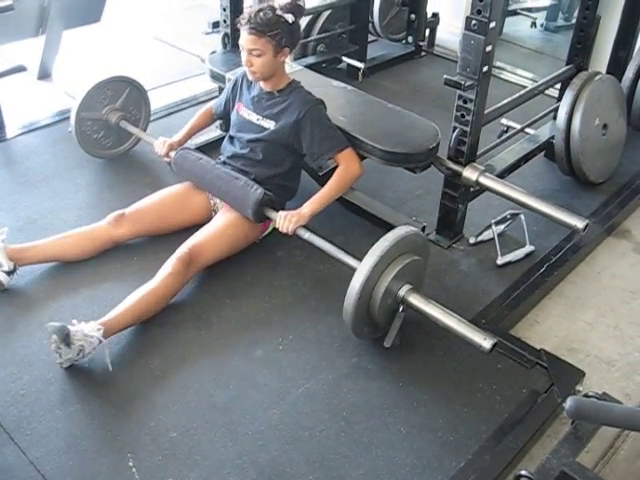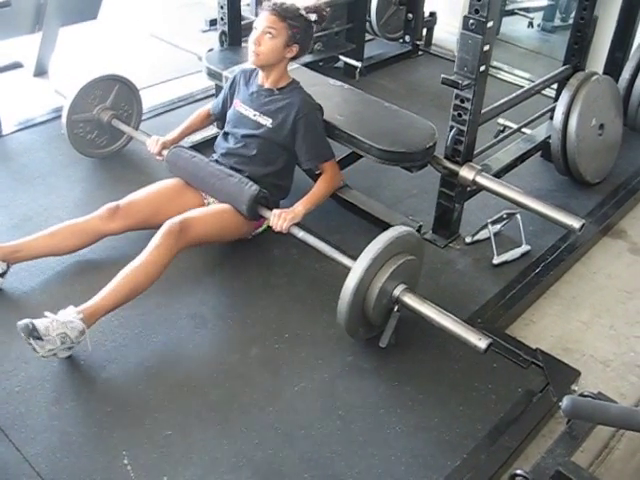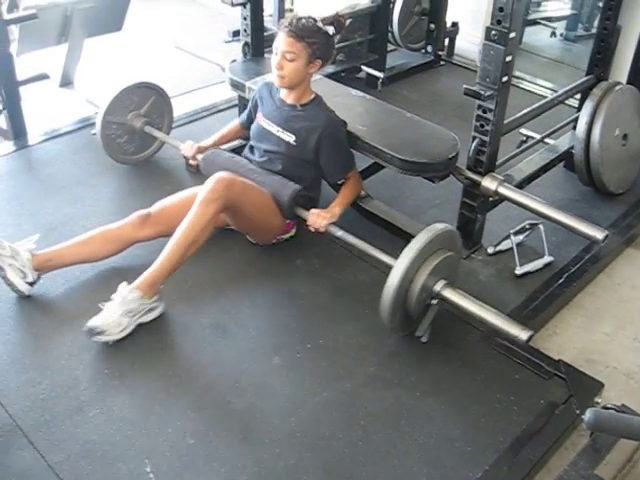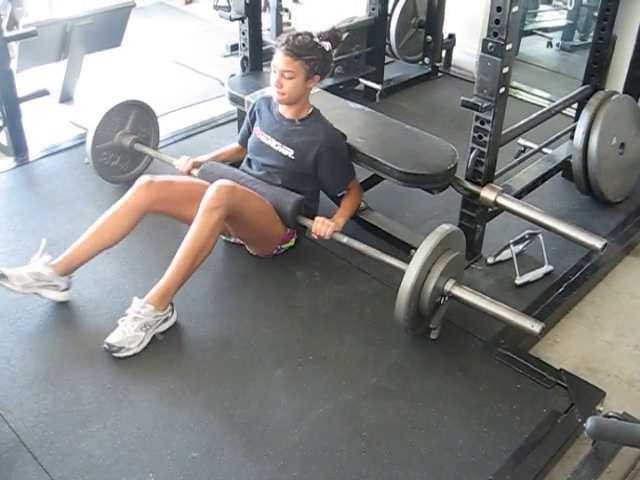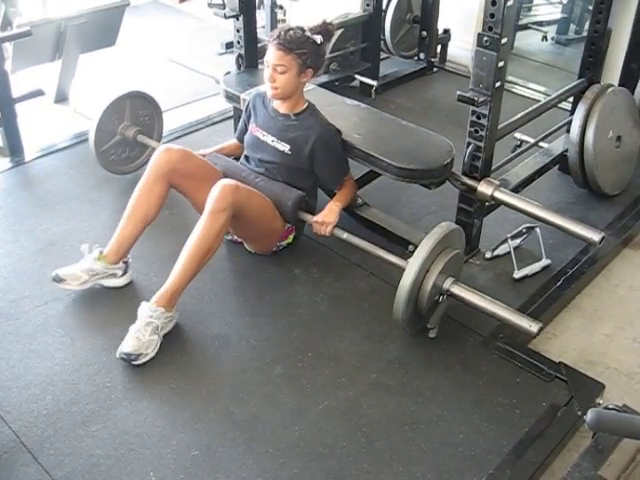
dt=0.4s
person 1, frame 1
left shoulder: (304, 108)
right shoulder: (243, 82)
left elbow: (351, 165)
right elbow: (212, 110)
left wrist: (304, 211)
right wrist: (177, 140)
left knee: (185, 258)
right knee: (121, 222)
left ankle: (92, 334)
person 1, frame 2
left shoulder: (300, 107)
right shoulder: (243, 79)
left elbow: (332, 173)
right elbow: (211, 112)
left wrist: (296, 211)
right wrist: (171, 138)
left knee: (176, 229)
right knee: (114, 213)
left ankle: (77, 323)
person 1, frame 3
left shoulder: (324, 124)
right shoulder: (266, 91)
left elbow: (353, 179)
left wrist: (330, 212)
right wrist: (205, 146)
left hip: (278, 215)
right hip: (233, 194)
left knee: (222, 183)
right knee: (143, 221)
left ankle: (142, 294)
right ankle: (31, 263)
person 1, frame 4
left shoulder: (323, 138)
right shoulder: (262, 106)
left elbow: (353, 190)
left wrist: (335, 222)
right wrist: (200, 161)
left hip: (277, 227)
right hip: (233, 210)
left knee: (222, 192)
right knee: (149, 188)
left ankle: (156, 307)
right ankle: (55, 274)
person 1, frame 5
left shoulder: (318, 132)
right shoulder: (258, 102)
left elbow: (347, 184)
left wrist: (333, 208)
right wrist: (200, 156)
left hip: (275, 225)
right hip: (233, 207)
left knee: (226, 190)
right knee: (169, 156)
left ankle: (161, 308)
right ankle: (110, 263)
